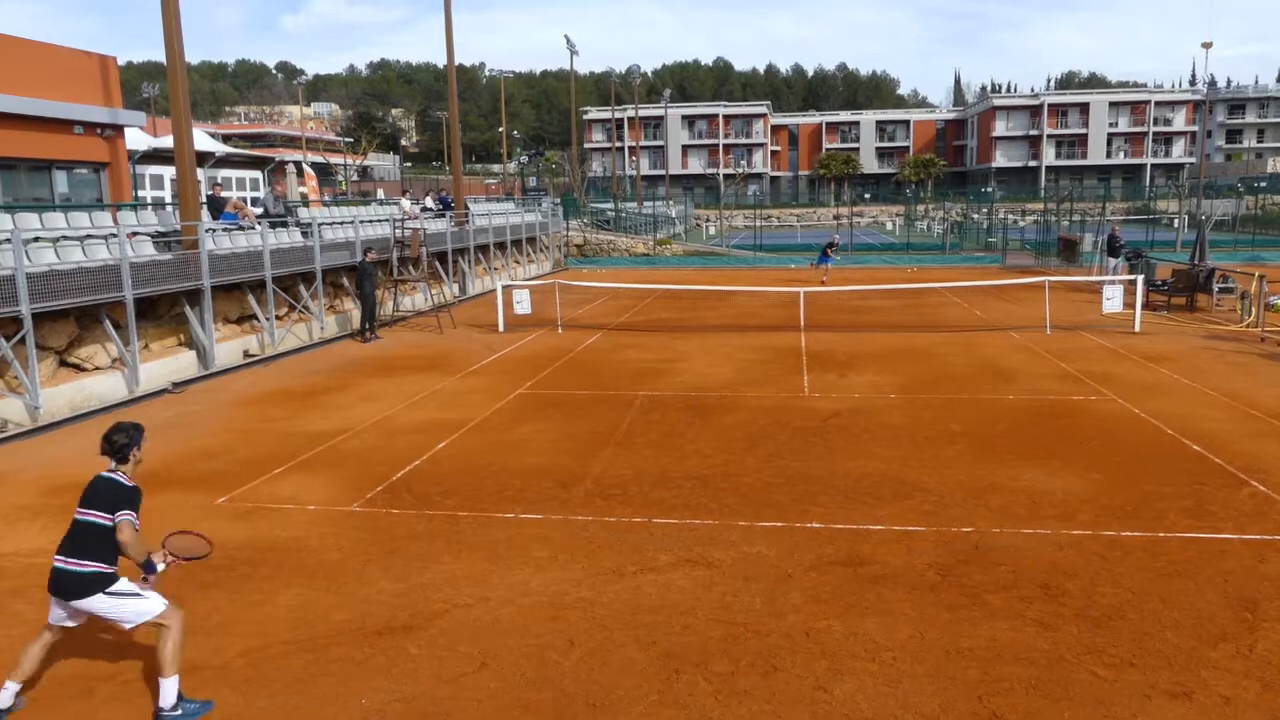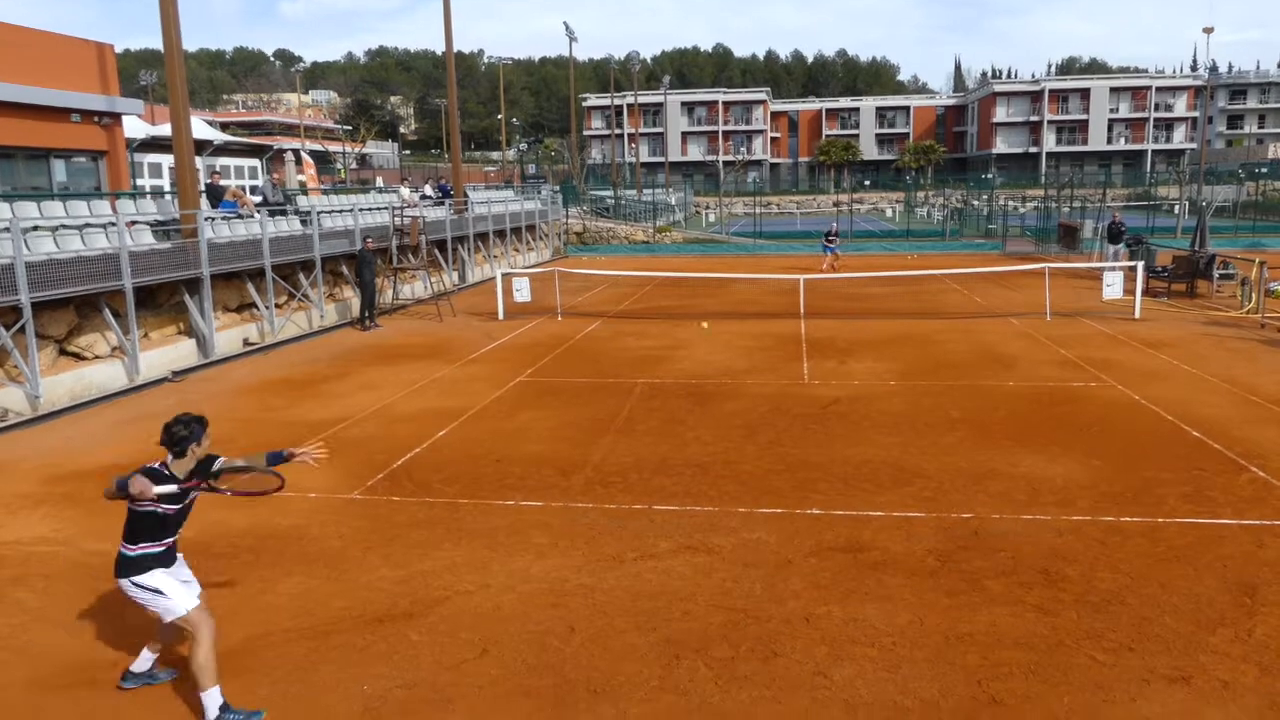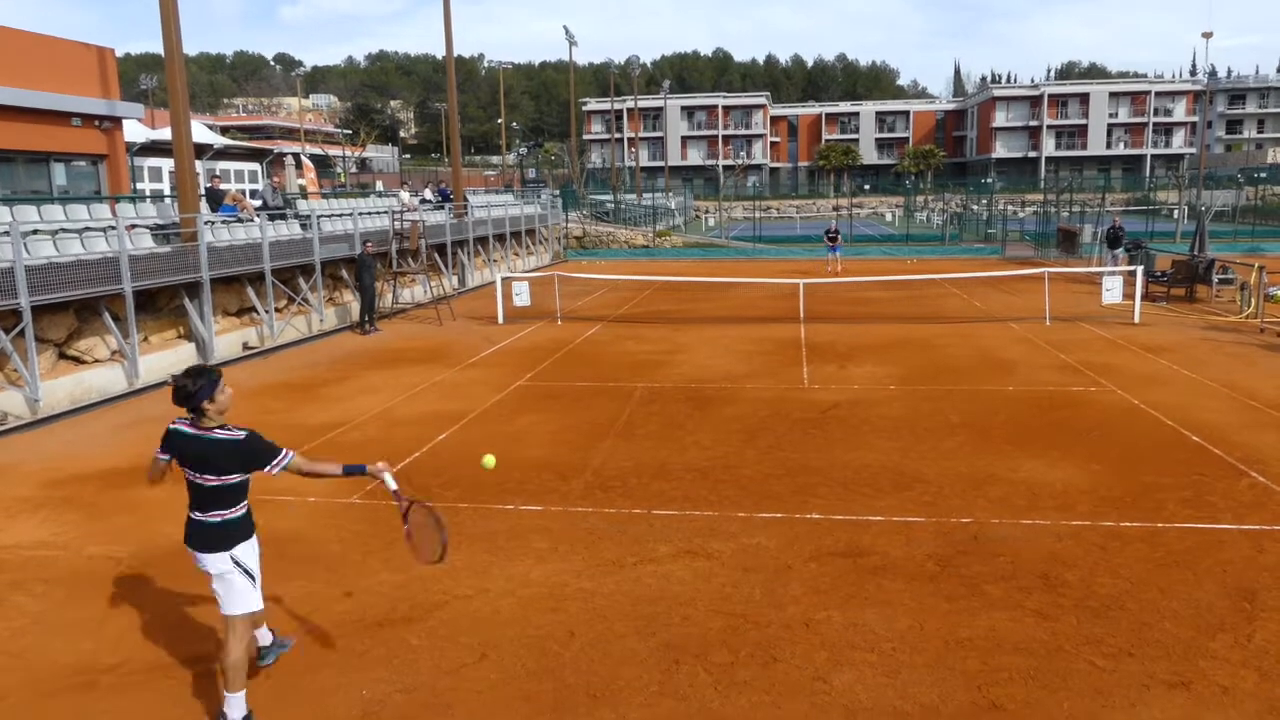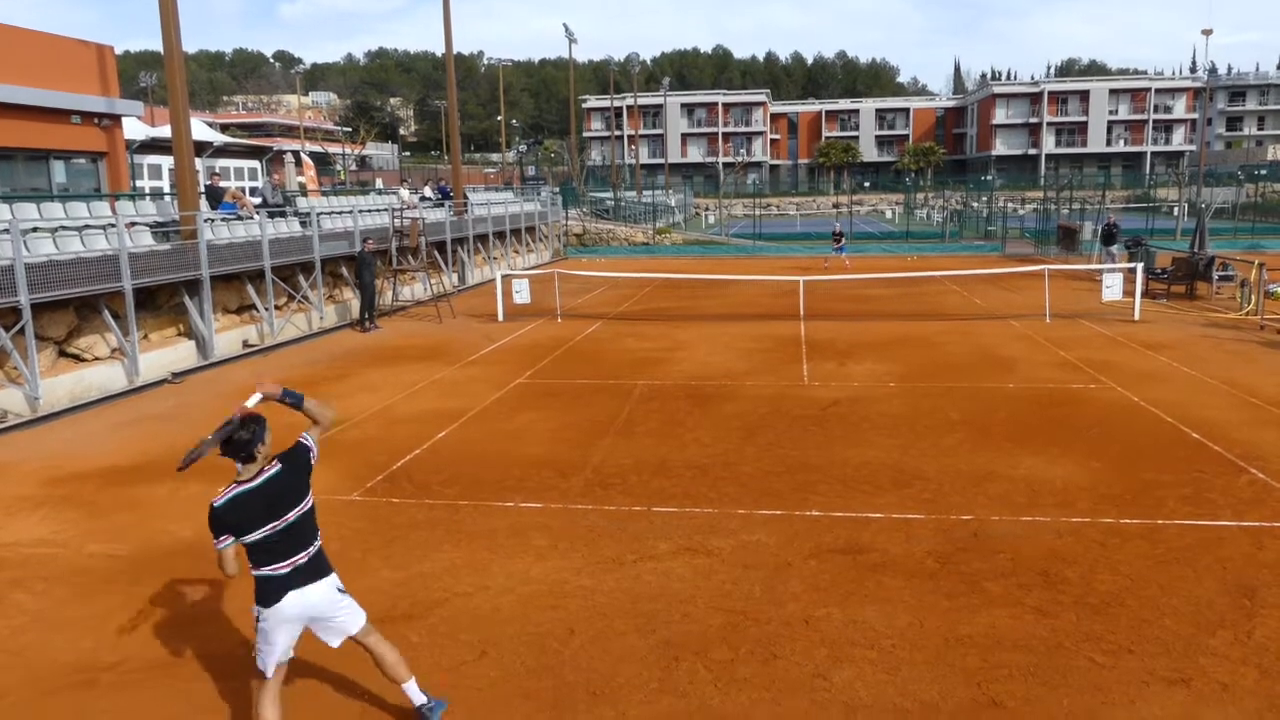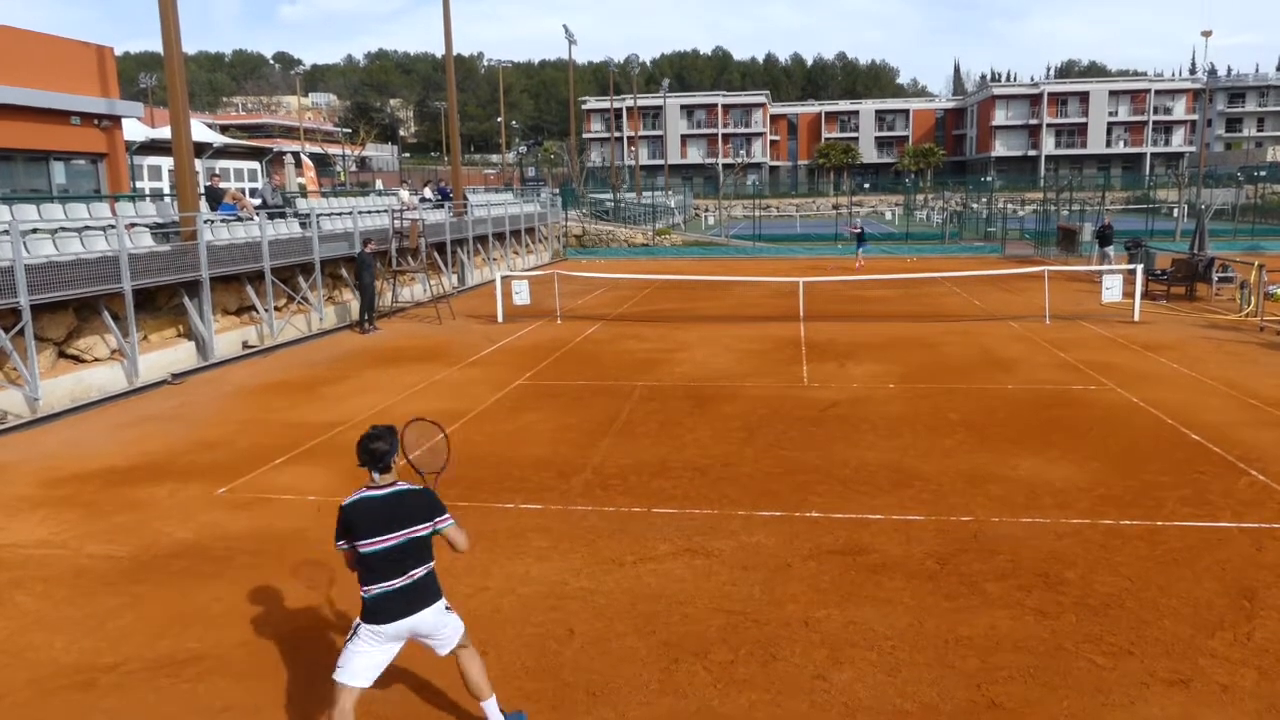
dt=0.4s
person 1, frame 1
left shoulder: (97, 483)
right shoulder: (128, 491)
right elbow: (126, 539)
left wrist: (150, 557)
right wrist: (150, 567)
left hip: (62, 579)
right hip: (95, 584)
left knee: (51, 632)
right knee: (172, 619)
person 1, frame 2
left shoulder: (201, 467)
right shoulder: (148, 476)
left elbow: (245, 464)
right elbow: (110, 492)
left wrist: (288, 455)
right wrist: (130, 485)
left hip: (167, 560)
right hip: (140, 571)
left knee: (189, 614)
right knee: (202, 626)
left ankle: (138, 671)
person 1, frame 3
left shoulder: (176, 432)
right shoulder: (241, 445)
left elbow: (154, 477)
right elbow: (304, 466)
right wrist: (362, 470)
left hip: (200, 538)
right hip: (224, 545)
left knee: (248, 599)
right knee: (240, 626)
left ankle: (265, 644)
person 1, frame 4
left shoulder: (221, 508)
right shoulder: (293, 468)
left elbow: (229, 570)
right elbow: (326, 419)
right wrist: (280, 393)
left hip: (275, 603)
right hip: (319, 586)
left knee: (271, 682)
right knee: (371, 638)
person 1, frame 5
left shoulder: (349, 509)
right shoulder: (422, 497)
left elbow: (351, 563)
right elbow: (462, 545)
right wrist: (434, 516)
left hip: (380, 620)
right hip: (428, 606)
right knee: (464, 649)
